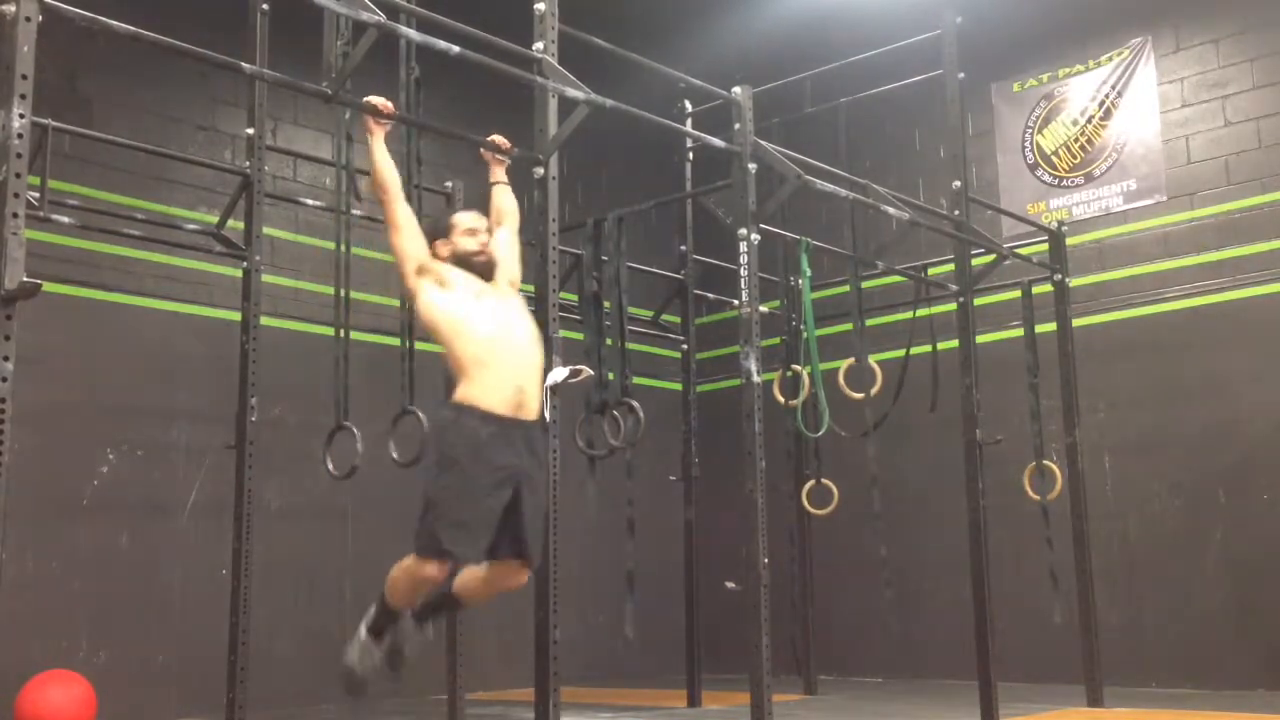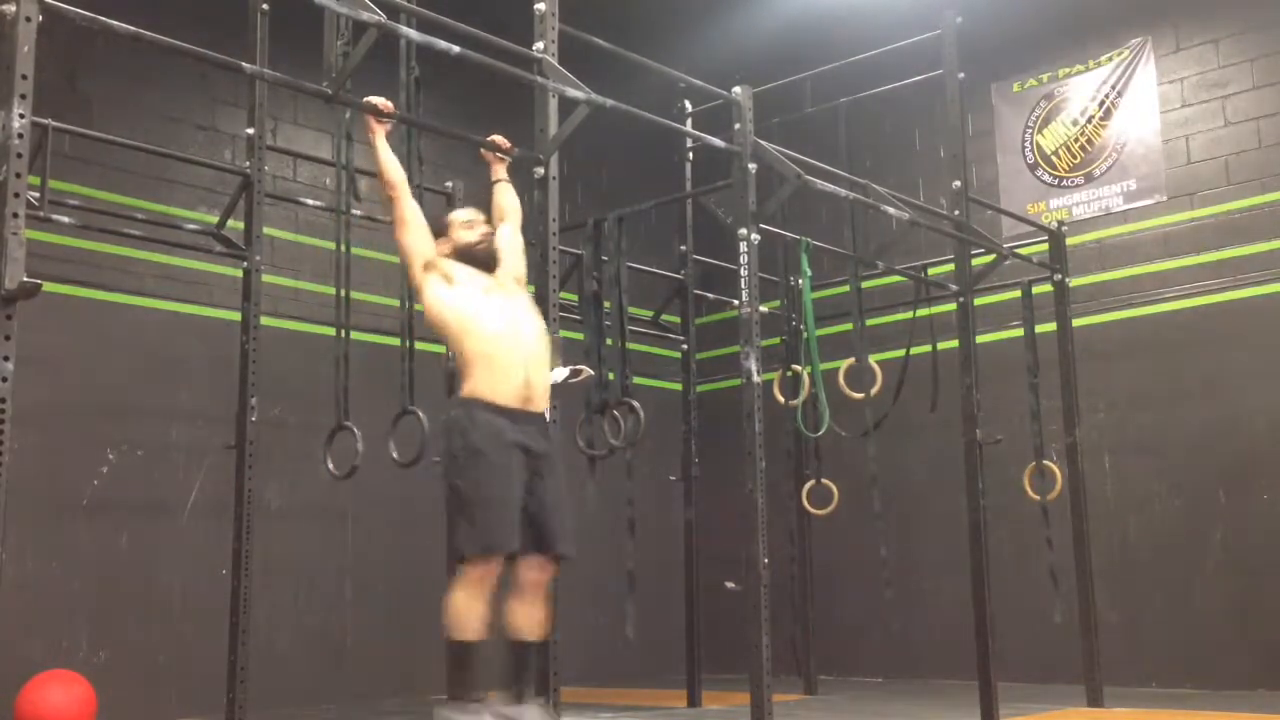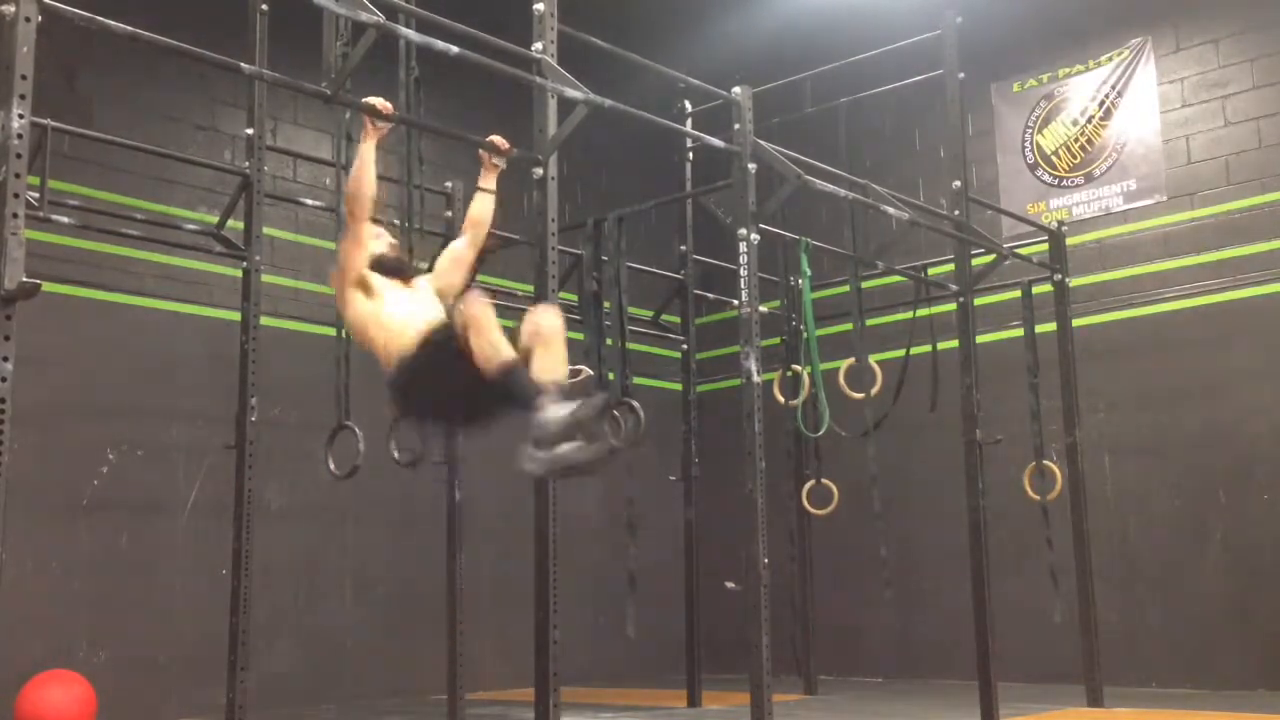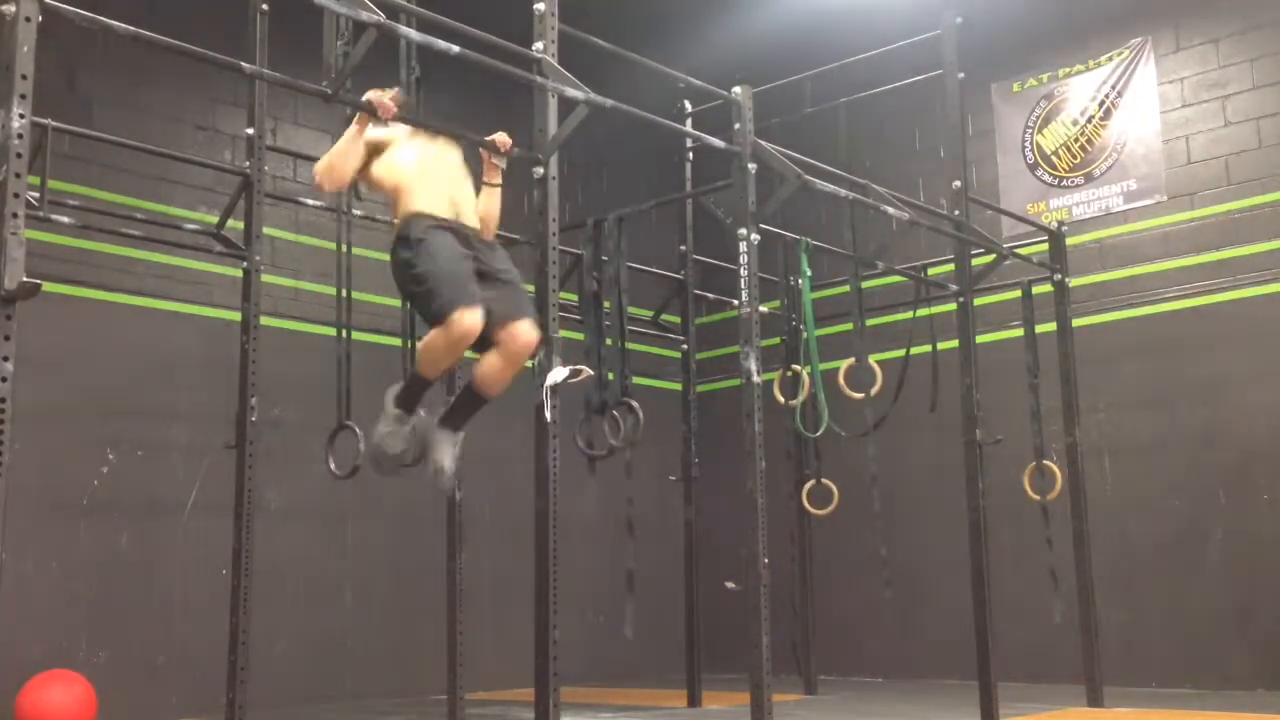
dt=0.3s
person 1, frame 1
left shoulder: (507, 284)
right shoulder: (432, 279)
left elbow: (510, 220)
right elbow: (394, 201)
left wrist: (497, 169)
right wrist: (377, 137)
left hip: (526, 438)
right hip: (472, 433)
left knee: (511, 569)
right knee: (434, 562)
left ankle: (418, 617)
right ankle: (376, 629)
person 1, frame 2
left shoulder: (511, 278)
right shoulder: (438, 274)
left elbow: (511, 219)
right elbow: (401, 198)
left wrist: (499, 170)
right wrist: (379, 138)
left hip: (534, 431)
right hip: (483, 427)
left knee: (537, 572)
right knee: (482, 567)
person 1, frame 3
left shoulder: (426, 284)
right shoulder: (357, 286)
left elbow: (474, 234)
right elbow: (357, 210)
left wrist: (489, 174)
right wrist: (371, 136)
left hip: (469, 384)
right hip: (418, 381)
left knee: (545, 320)
right knee: (473, 304)
left ankle: (548, 440)
right ankle: (547, 412)
person 1, frame 4
left shoulder: (447, 150)
right shoulder: (376, 138)
left elbow: (485, 227)
right elbow: (327, 179)
left wrist: (493, 170)
right wrist: (362, 121)
left hip: (476, 244)
right hip: (425, 237)
left knee: (522, 337)
right knee: (464, 324)
left ankle: (447, 426)
right ankle: (403, 405)
